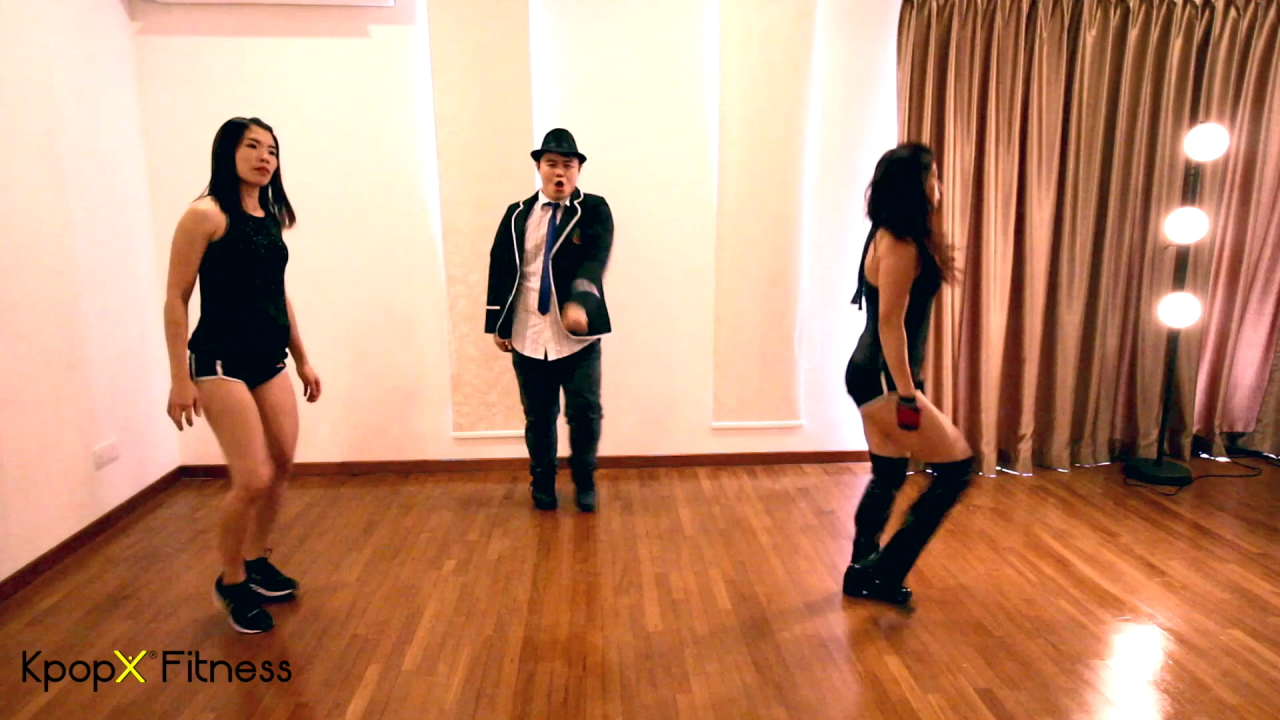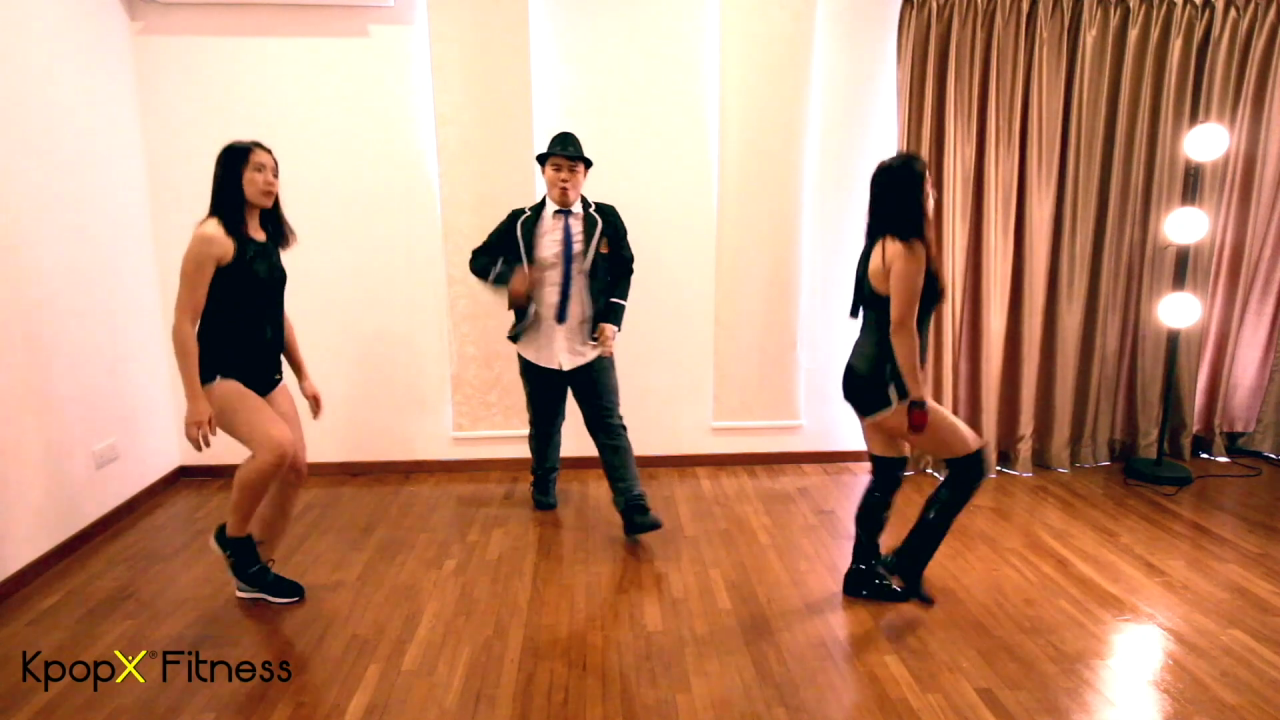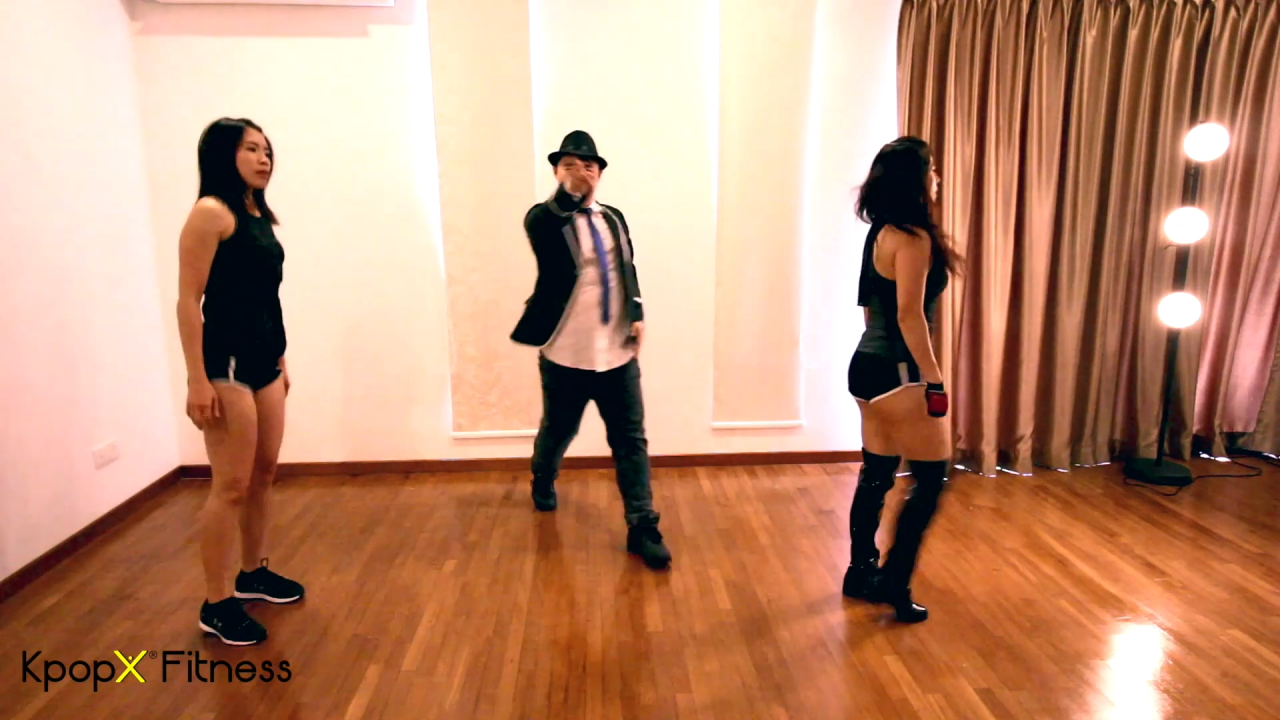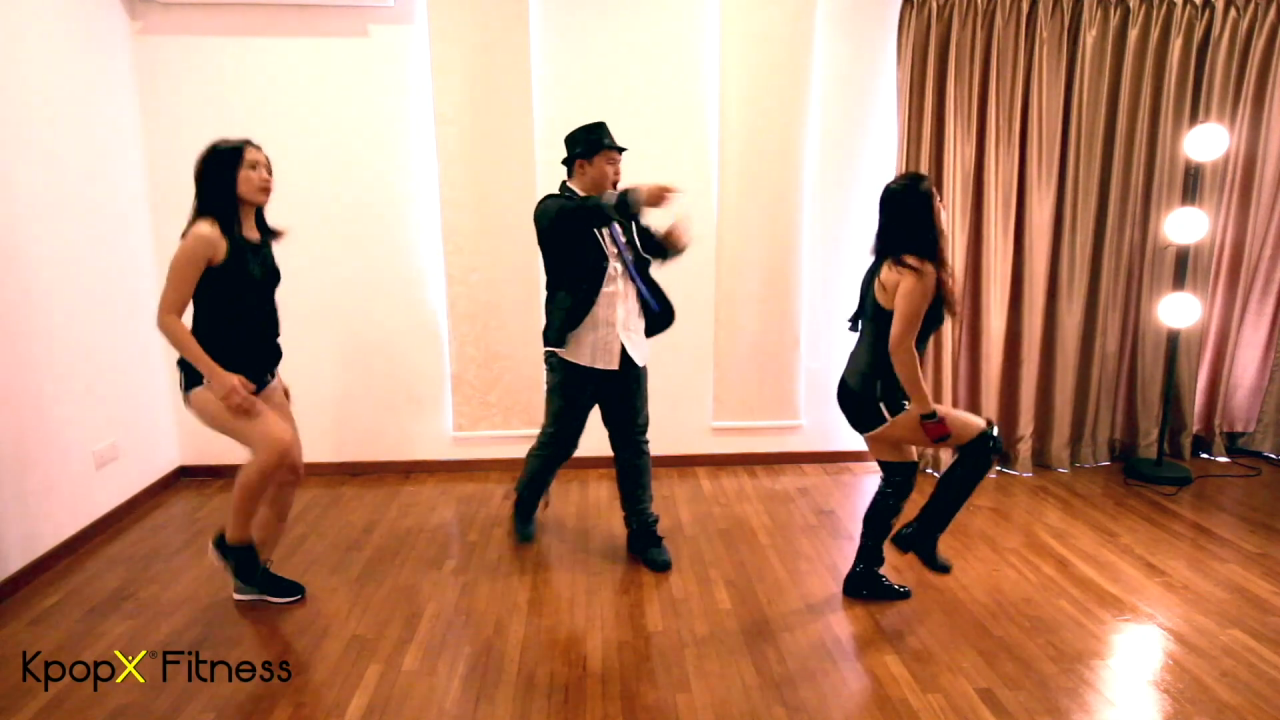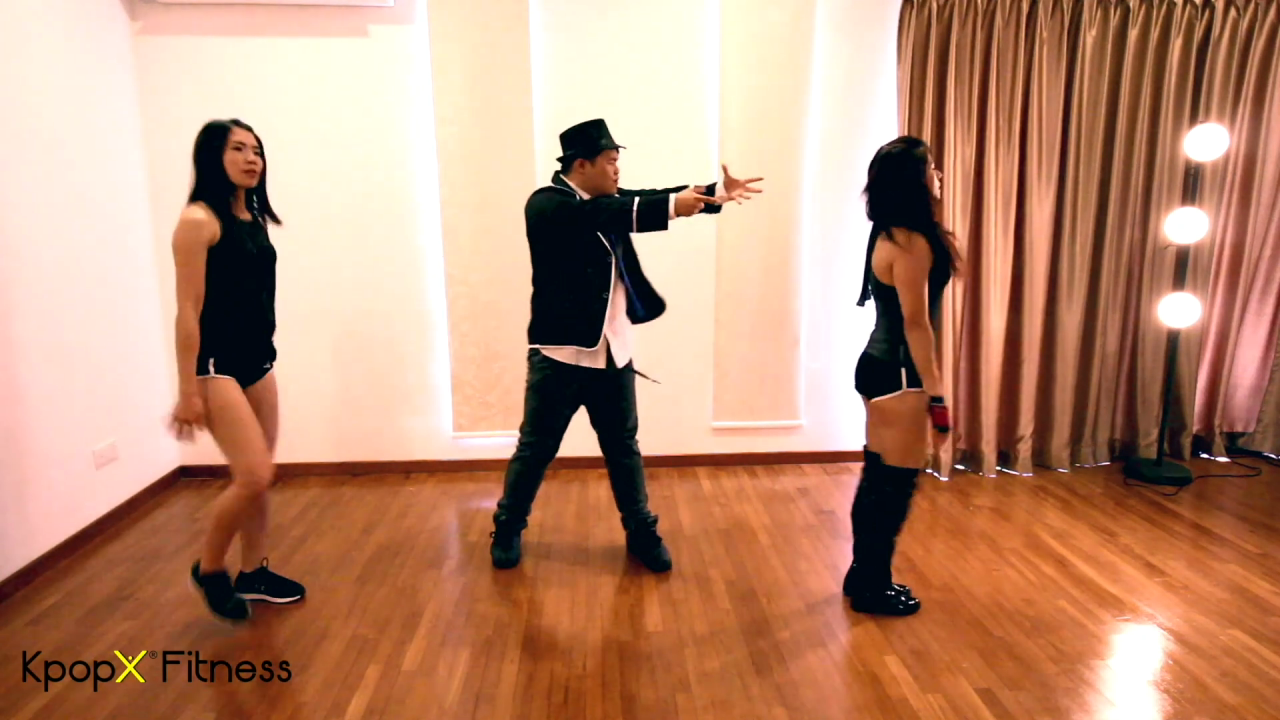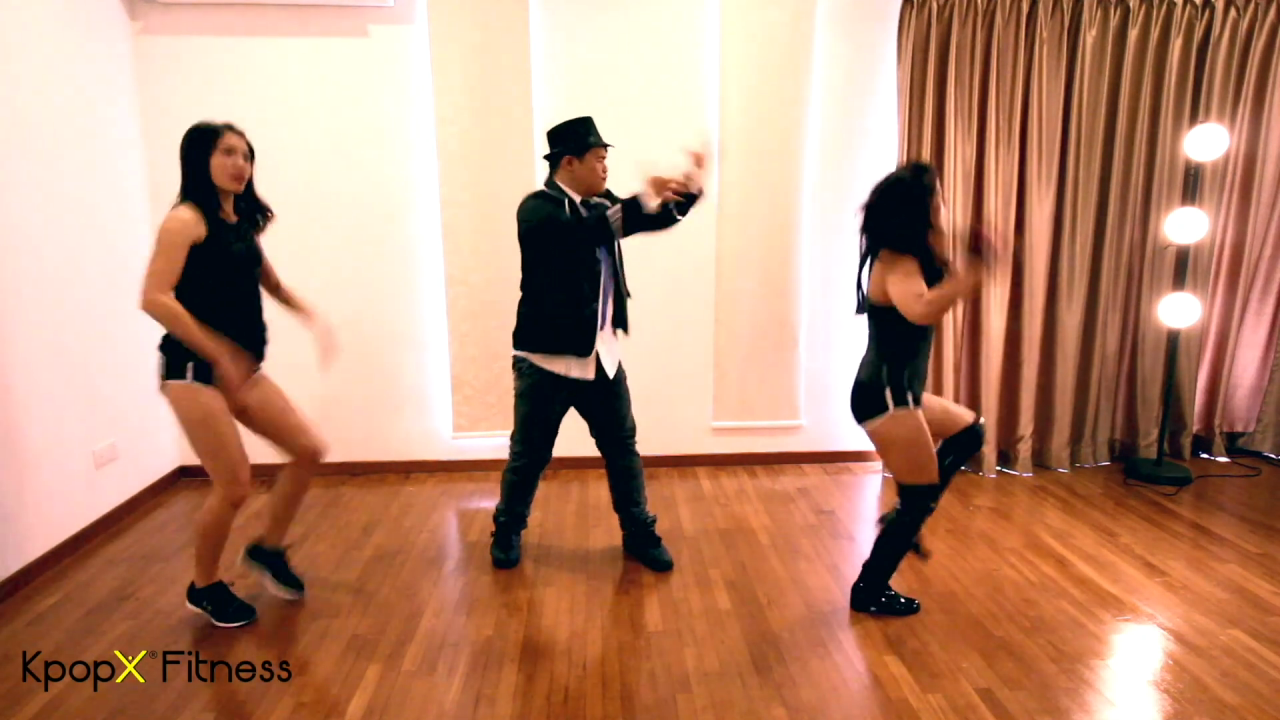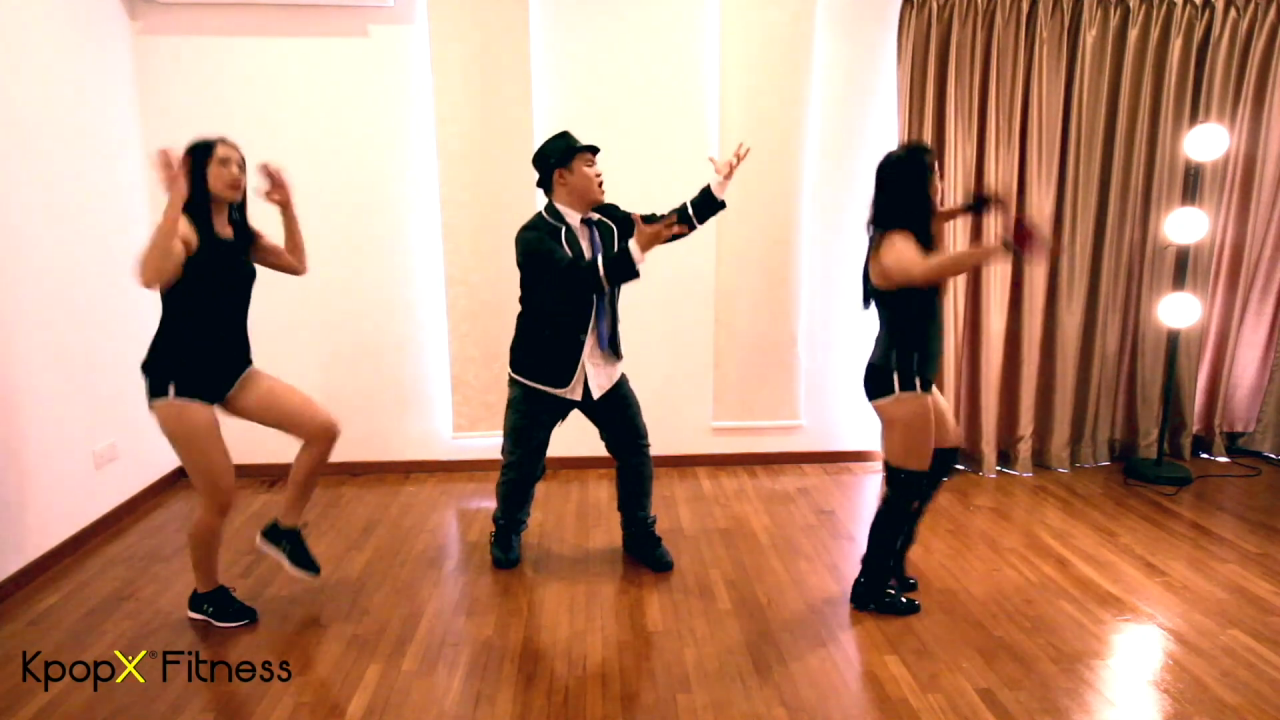
dt=0.2s
person 1, frame 1
left shoulder: (271, 219)
right shoulder: (207, 215)
right elbow: (175, 301)
left wrist: (303, 359)
right wrist: (180, 378)
left hip: (268, 362)
right hip: (219, 365)
left knee: (280, 469)
right knee: (255, 479)
left ankle: (254, 564)
right ankle: (231, 582)
person 1, frame 2
left shoulder: (269, 237)
right shoulder: (213, 237)
right elbow: (185, 321)
left wrist: (304, 376)
right wrist: (194, 399)
left hip: (268, 372)
right hip: (223, 376)
left knee: (294, 471)
right knee: (280, 448)
left ankle: (255, 570)
right ankle: (236, 532)
person 1, frame 3
left shoulder: (258, 217)
right shoulder: (211, 213)
right elbow: (189, 301)
left wrist: (281, 366)
right wrist: (198, 380)
left hip: (266, 363)
right hip: (226, 366)
left knee: (263, 476)
right knee: (231, 486)
left ankle: (251, 571)
right ankle: (216, 606)
person 1, frame 4
left shoulder: (259, 235)
right shoulder: (206, 237)
right elbow: (169, 317)
left wrist: (277, 375)
right wrist: (218, 373)
left hip: (261, 373)
right hip: (214, 375)
left knee: (289, 470)
right knee: (280, 445)
left ankle: (255, 573)
right ankle: (234, 537)
person 1, frame 5
left shoulder: (254, 218)
right shoulder: (199, 220)
right elbow: (188, 308)
left wrist: (269, 354)
right wrist: (188, 389)
left hip: (256, 362)
right hip: (213, 366)
left knee: (262, 477)
right knee: (254, 476)
left ankle: (253, 572)
right ankle: (209, 569)
person 1, frame 6
left shoulder: (244, 223)
right shoulder: (187, 220)
left elbow: (269, 281)
right elbow: (155, 298)
left wrist: (307, 314)
right wrist: (215, 350)
left hip: (242, 364)
right hip: (195, 370)
left knee: (308, 451)
right knee: (234, 484)
left ankle: (268, 549)
right ankle: (205, 589)
person 1, frame 7
left shoulder: (242, 233)
right shoulder: (183, 229)
left elbow: (296, 265)
right elbow: (152, 276)
left wrist: (286, 208)
right wrist: (175, 203)
left hip: (234, 369)
right hip: (180, 380)
left knee: (323, 428)
right knee: (218, 496)
left ankle: (285, 528)
right ankle: (204, 596)
person 2, frame 1
left shoulder: (893, 237)
right shoulder: (899, 245)
right elbow: (891, 322)
right wrist: (908, 393)
left hip: (875, 373)
right hip: (881, 377)
left knee: (889, 474)
right knee: (956, 468)
left ankle: (864, 574)
right ankle: (893, 564)
person 2, frame 2
left shoulder: (882, 242)
right shoulder: (908, 250)
right elbow: (903, 327)
right wrist: (917, 398)
left hip: (865, 373)
right hip: (884, 382)
left knee: (888, 474)
right knee: (970, 462)
left ankle: (864, 572)
right ankle: (908, 561)
person 2, frame 3
left shoulder: (886, 231)
right shoulder: (913, 238)
right elbow: (909, 314)
right wrist: (934, 380)
left hip: (869, 366)
right hip: (891, 370)
left knee: (880, 473)
right knee: (930, 476)
left ankle: (864, 574)
right ankle: (896, 591)
person 2, frame 4
left shoulder: (892, 262)
right shoulder: (918, 272)
right elbow: (900, 344)
right wrist: (925, 409)
left hip: (861, 388)
right hip: (879, 397)
left knee: (897, 480)
right knee: (982, 442)
left ankle: (864, 574)
right ankle: (922, 533)
person 2, frame 5
left shoulder: (894, 235)
right shoulder: (909, 242)
right elbow: (914, 320)
right wrist: (934, 393)
left hip: (881, 366)
right hip: (896, 372)
left knee: (879, 475)
right knee: (898, 483)
left ankle: (864, 572)
right ankle: (873, 588)
person 2, frame 6
left shoulder: (901, 255)
right shoulder: (897, 263)
right elbow: (923, 312)
right wrist: (971, 269)
left hip: (898, 391)
right hip: (888, 396)
left knee: (969, 432)
right knee: (920, 497)
left ankle: (907, 521)
right ankle: (870, 590)
person 2, frame 7
left shoulder: (907, 231)
right shoulder: (895, 242)
left elbow: (934, 216)
right elbow: (923, 271)
left wrist: (970, 208)
right wrist: (993, 250)
left hip: (911, 374)
right hip: (899, 377)
left knee: (947, 455)
right knee: (911, 486)
left ankle: (888, 564)
right ankle: (874, 587)
person 3, frame 1
left shoulder: (594, 209)
right shoulder: (517, 215)
left elbow: (595, 256)
right elbow: (500, 268)
left wrist: (579, 303)
right wrist: (497, 322)
left hip: (577, 334)
right hip: (527, 337)
left knee: (586, 411)
right knee: (539, 417)
left ankle: (583, 477)
right ankle: (543, 480)
person 3, frame 2
left shoulder: (605, 218)
right shoulder: (522, 222)
left elbow: (622, 269)
right elbow: (481, 258)
left wrist: (611, 319)
right wrist: (509, 279)
left hip: (589, 345)
right hip: (537, 347)
left knee: (608, 426)
right knee: (544, 425)
left ankle: (633, 508)
right ankle: (545, 480)
person 3, frame 3
left shoulder: (612, 216)
right shoulder: (543, 216)
right elbow: (548, 225)
left wrist: (636, 315)
right wrist: (569, 195)
left hip: (617, 350)
right hip: (564, 352)
left knee: (630, 439)
right knee: (557, 430)
left ankle: (643, 529)
right ankle: (545, 476)
person 3, frame 4
left shoulder: (615, 210)
right shoulder: (556, 209)
left elbow: (646, 248)
right elbow: (583, 217)
left wrist: (669, 242)
right wrist: (632, 202)
left hip: (627, 348)
right hip: (577, 350)
left knee: (632, 443)
right knee: (559, 440)
left ankle: (642, 532)
right ankle: (526, 502)
person 3, frame 5
left shoulder: (605, 201)
right shoulder: (547, 204)
left elbow: (645, 204)
right elbow: (605, 215)
left wrist: (718, 193)
right wrist: (672, 207)
left hip: (612, 349)
right hip: (562, 351)
left knee: (623, 445)
right knee: (537, 447)
left ankle: (641, 532)
right ankle: (508, 529)
person 3, frame 6
left shoulder: (598, 204)
right shoulder: (538, 208)
left elbow: (653, 219)
right elbow: (583, 234)
left wrist: (689, 186)
right wrist: (647, 199)
left hip: (599, 355)
right hip: (547, 357)
left knee: (621, 446)
right knee: (530, 455)
left ankle: (639, 534)
right ankle: (507, 531)
person 3, frame 7
left shoulder: (607, 219)
right shoulder: (535, 236)
left elbow: (668, 228)
right elbow: (578, 281)
left wrist: (718, 187)
right wrist: (634, 252)
left hip: (602, 367)
right hip: (545, 371)
left knee: (634, 448)
right knee: (522, 465)
left ankle: (639, 535)
right ankle: (508, 532)
